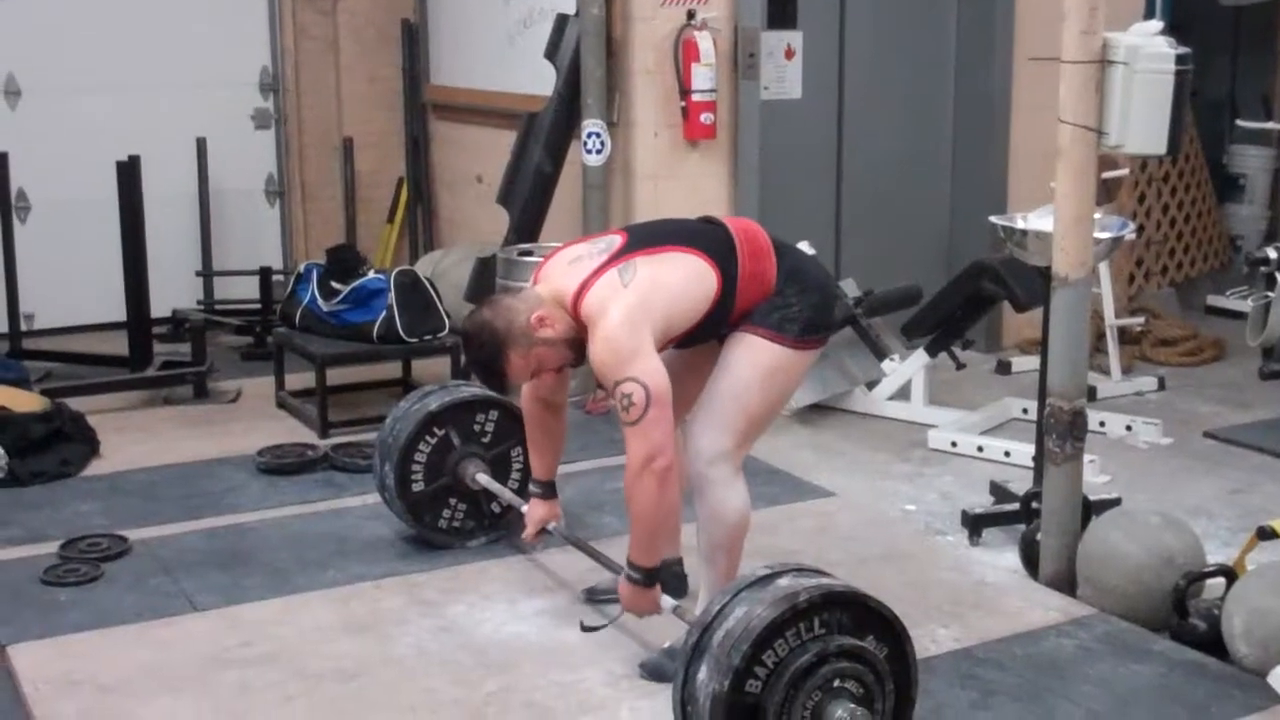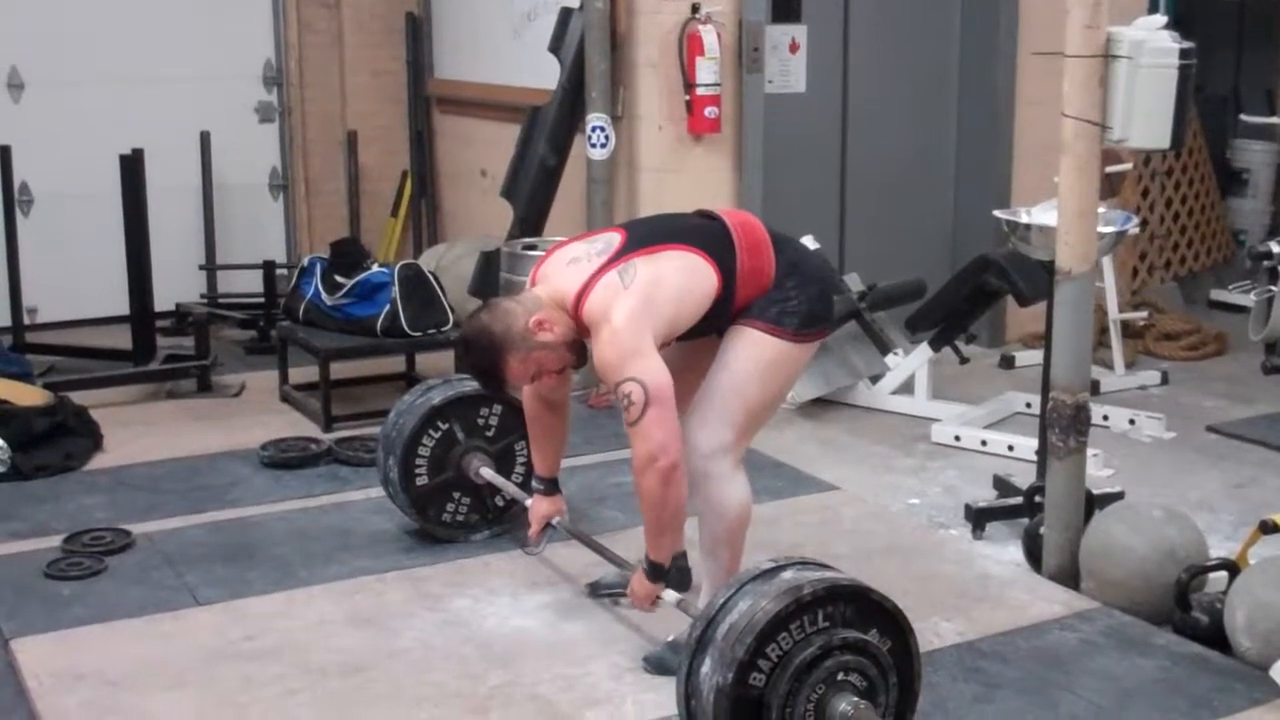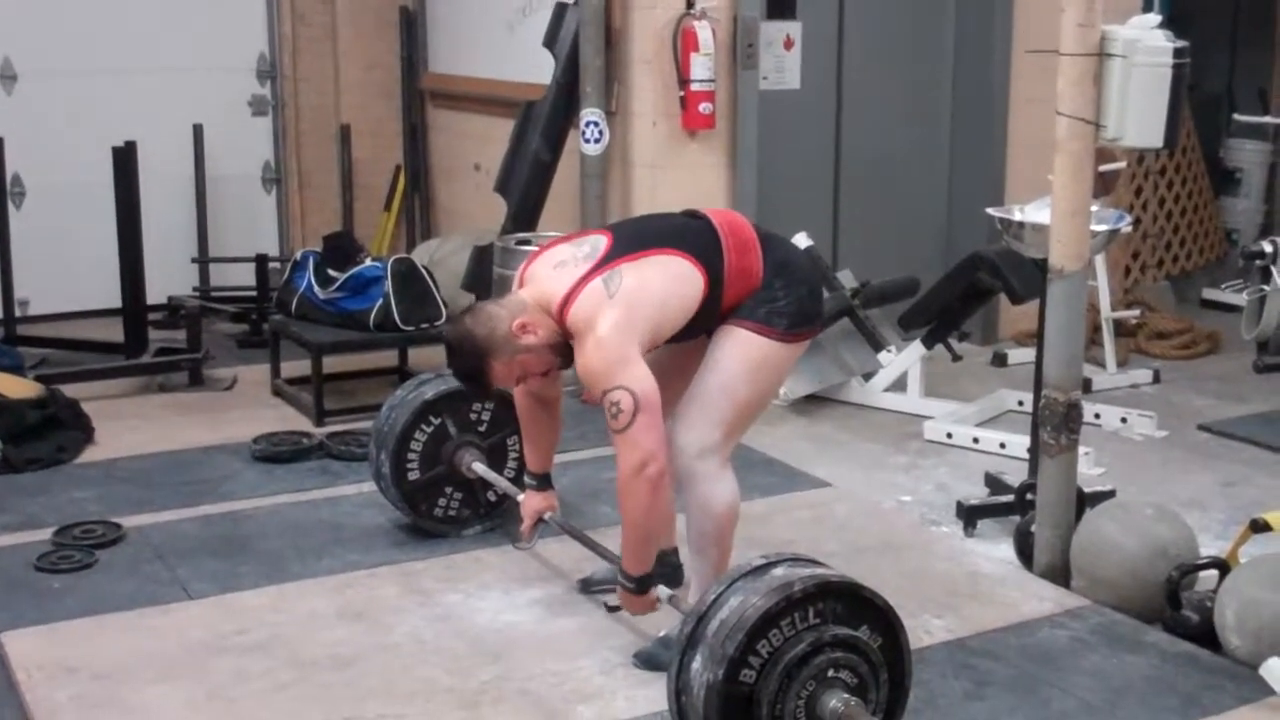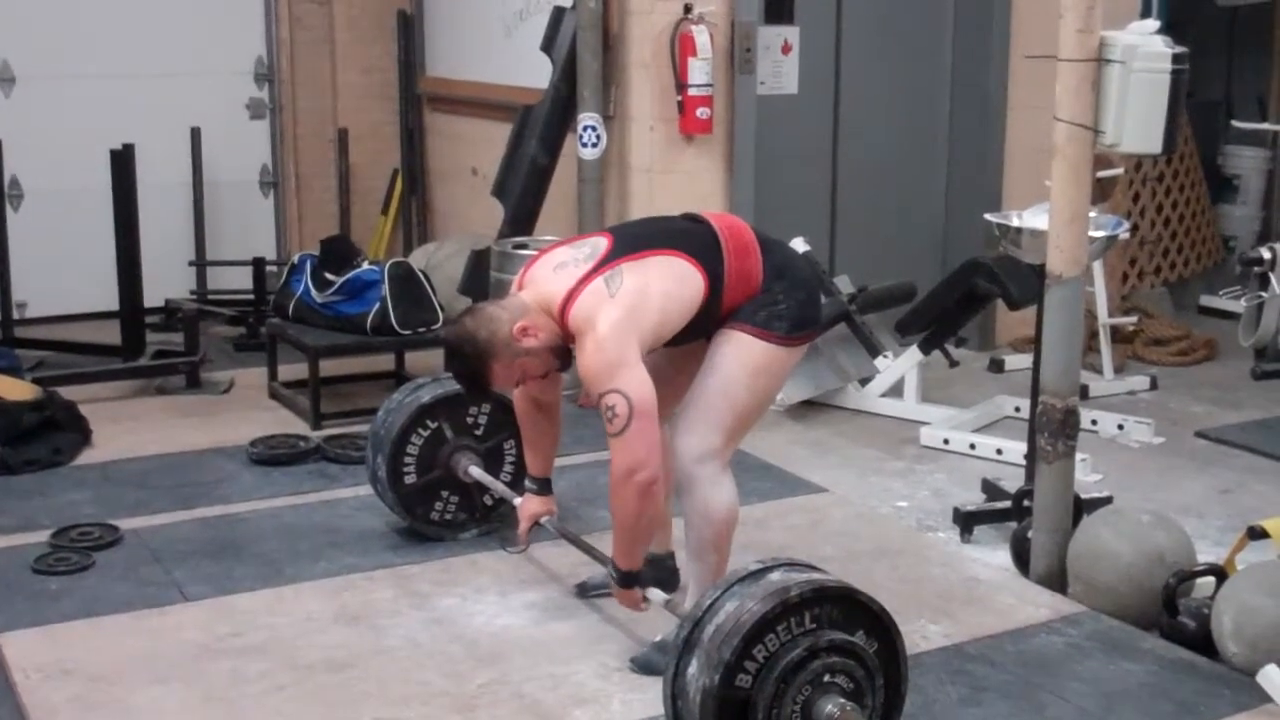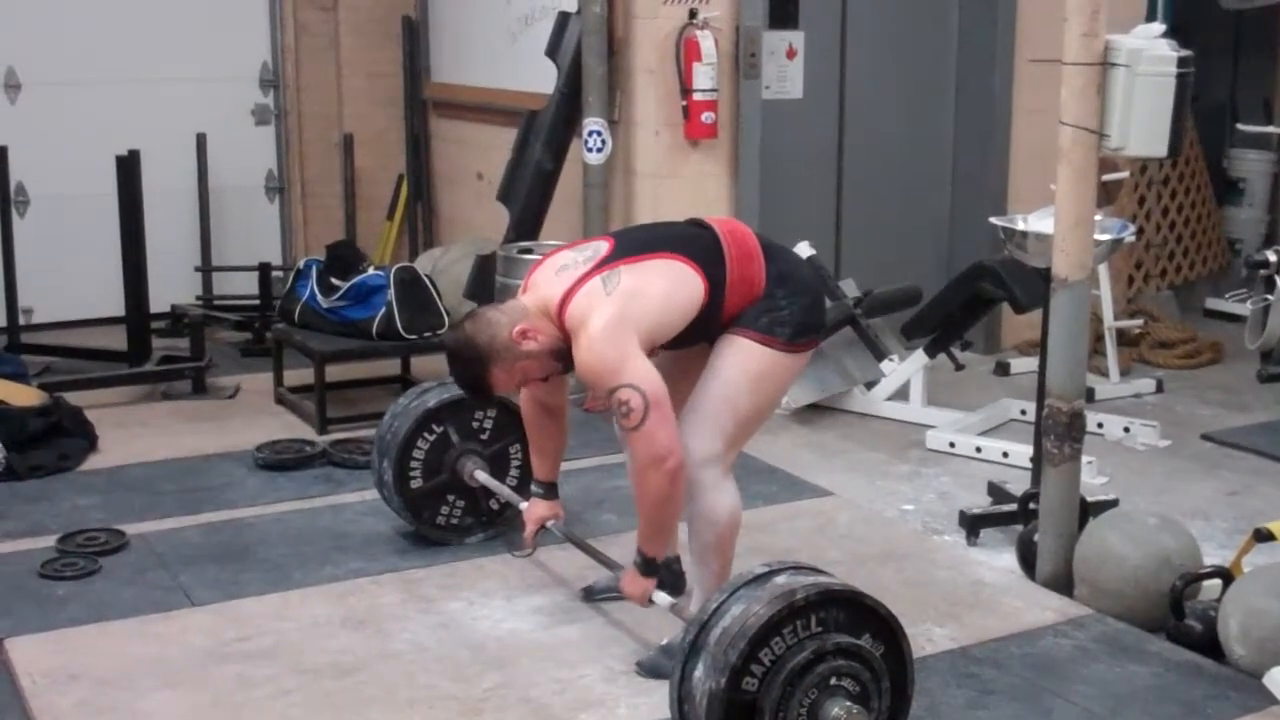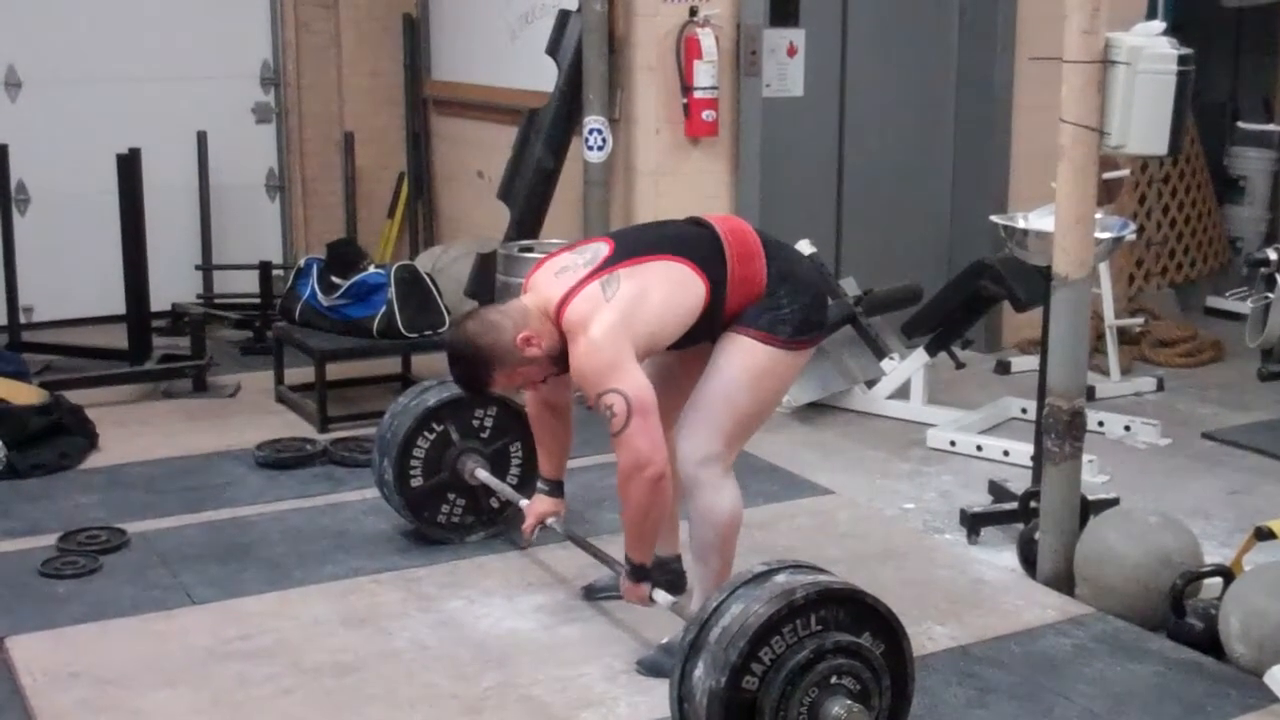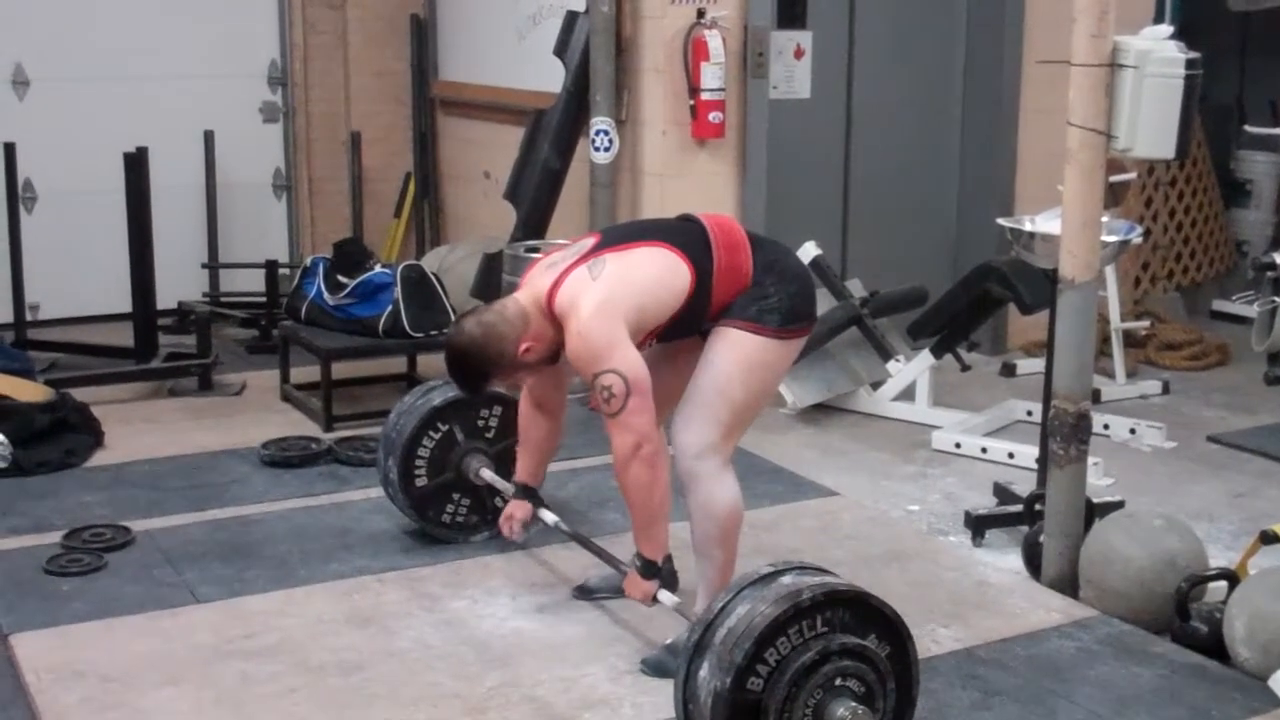
dt=0.7s
person 1, frame 1
left shoulder: (612, 327)
right shoulder: (543, 291)
left elbow: (653, 461)
right elbow: (543, 400)
left wrist: (638, 577)
right wrist: (542, 491)
left hip: (789, 298)
right hip: (730, 287)
left knee: (709, 454)
right knee: (648, 421)
right ankle: (667, 568)
person 1, frame 2
left shoulder: (616, 328)
right shoulder: (540, 290)
left elbow: (660, 459)
right elbow: (544, 399)
left wrist: (653, 571)
right wrist: (545, 487)
left hip: (788, 290)
right hip: (731, 276)
left knee: (709, 448)
right knee: (648, 417)
right ankle: (673, 562)
person 1, frame 3
left shoulder: (601, 336)
right shoulder: (528, 289)
left elbow: (645, 467)
right elbow: (537, 396)
left wrist: (634, 583)
right wrist: (537, 482)
left hip: (776, 290)
right hip: (718, 273)
left knee: (695, 446)
right knee: (643, 419)
right ankle: (661, 559)
person 1, frame 4
left shoulder: (601, 336)
right shoulder: (527, 293)
left elbow: (639, 472)
right elbow: (536, 401)
left wrist: (624, 576)
right wrist: (537, 486)
left hip: (775, 294)
right hip: (718, 275)
left knee: (696, 453)
right knee: (640, 425)
right ankle: (656, 562)
person 1, frame 5
left shoulder: (598, 336)
right shoulder: (532, 297)
left elbow: (665, 460)
right elbow: (544, 403)
left wrist: (645, 566)
right wrist: (544, 490)
left hip: (778, 300)
right hip: (719, 286)
left knee: (700, 458)
right knee: (637, 422)
right ankle: (667, 567)
person 1, frame 6
left shoulder: (595, 340)
right shoulder: (535, 296)
left elbow: (645, 468)
right elbow: (548, 401)
left wrist: (635, 570)
right wrist: (549, 487)
left hip: (780, 298)
right hip: (722, 279)
left knee: (700, 457)
right knee: (643, 423)
right ankle: (665, 564)
person 1, frame 7
left shoulder: (587, 325)
right shoulder: (530, 300)
left elbow: (638, 447)
right elbow: (541, 404)
left wrist: (647, 564)
right wrist: (525, 493)
left hip: (768, 292)
right hip: (709, 289)
left knee: (697, 450)
right knee: (632, 420)
right ankle: (655, 567)
